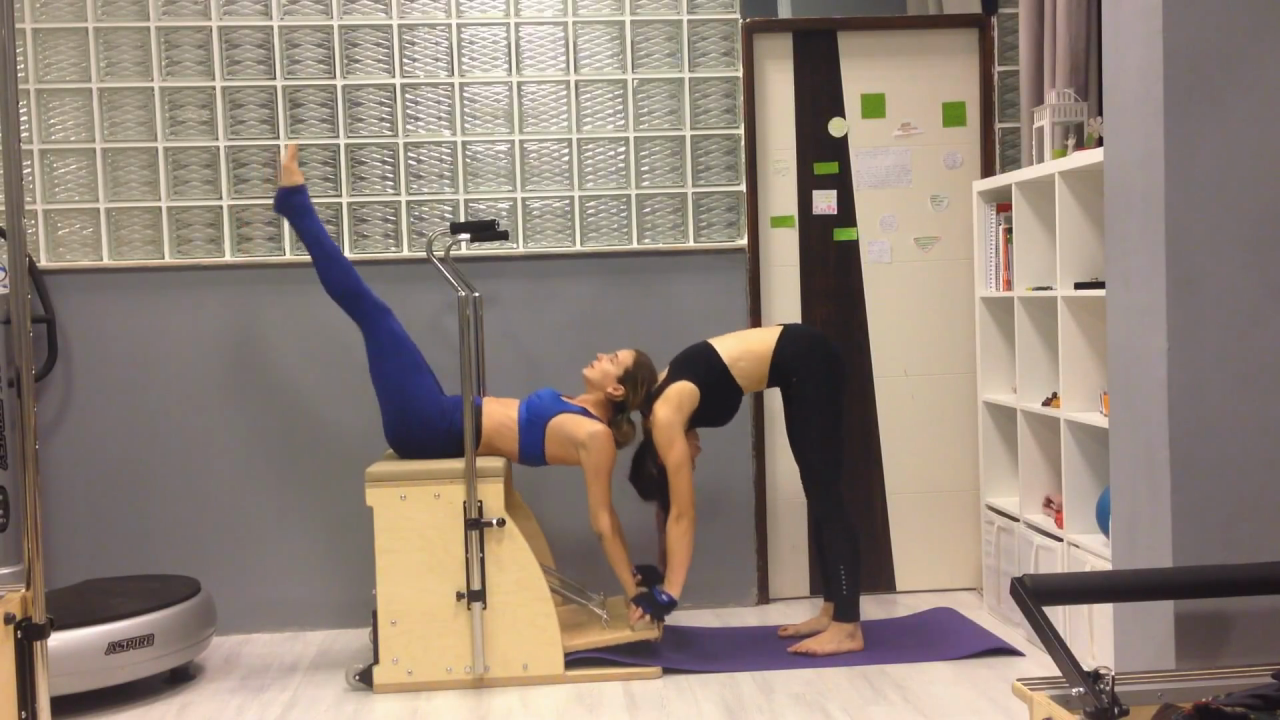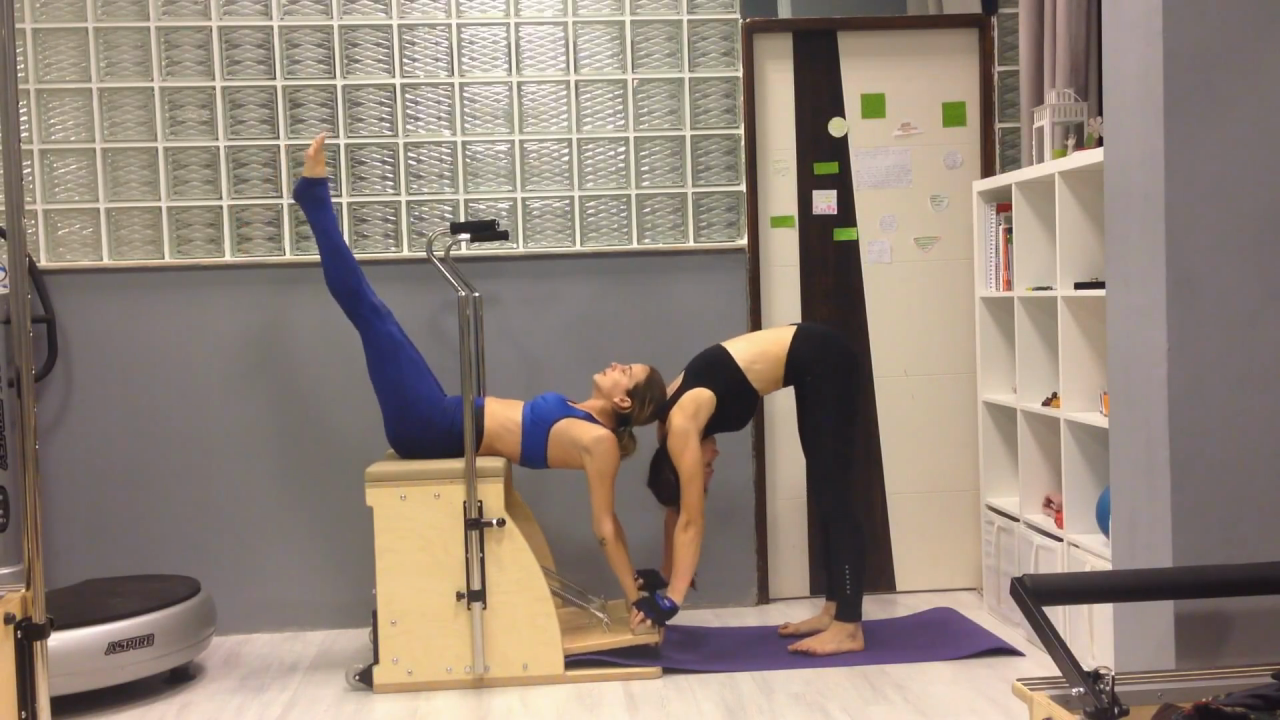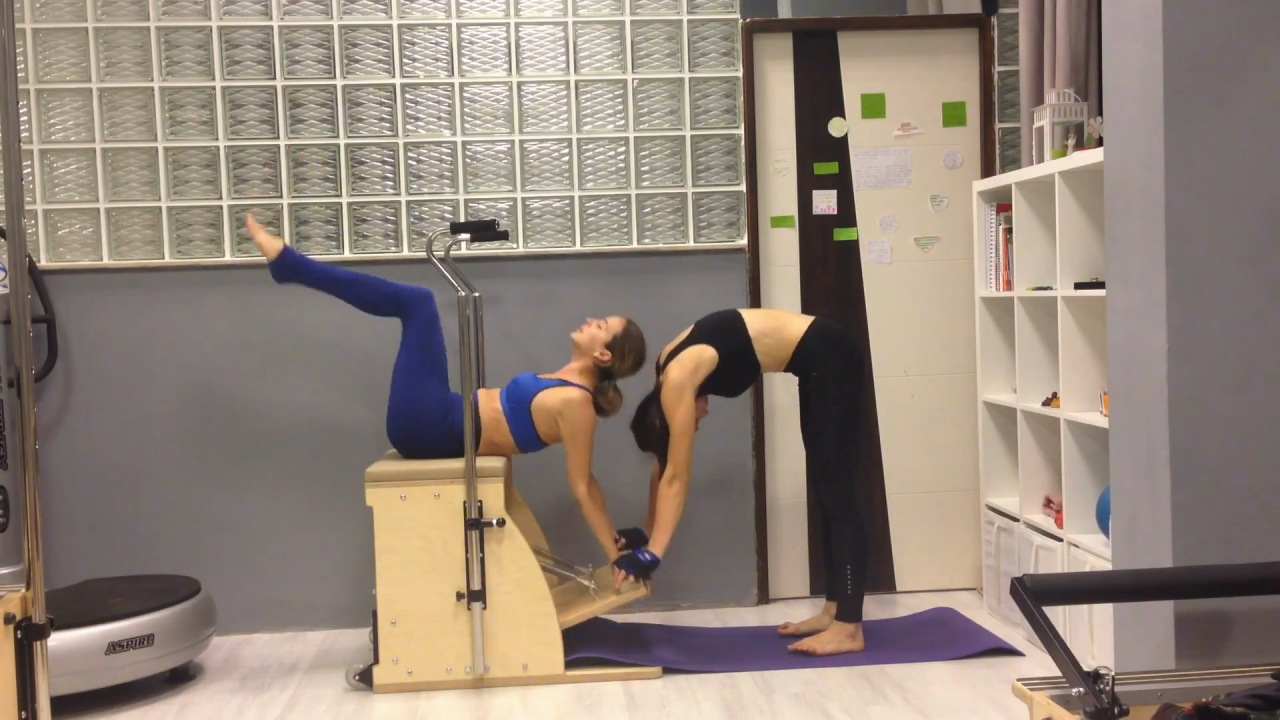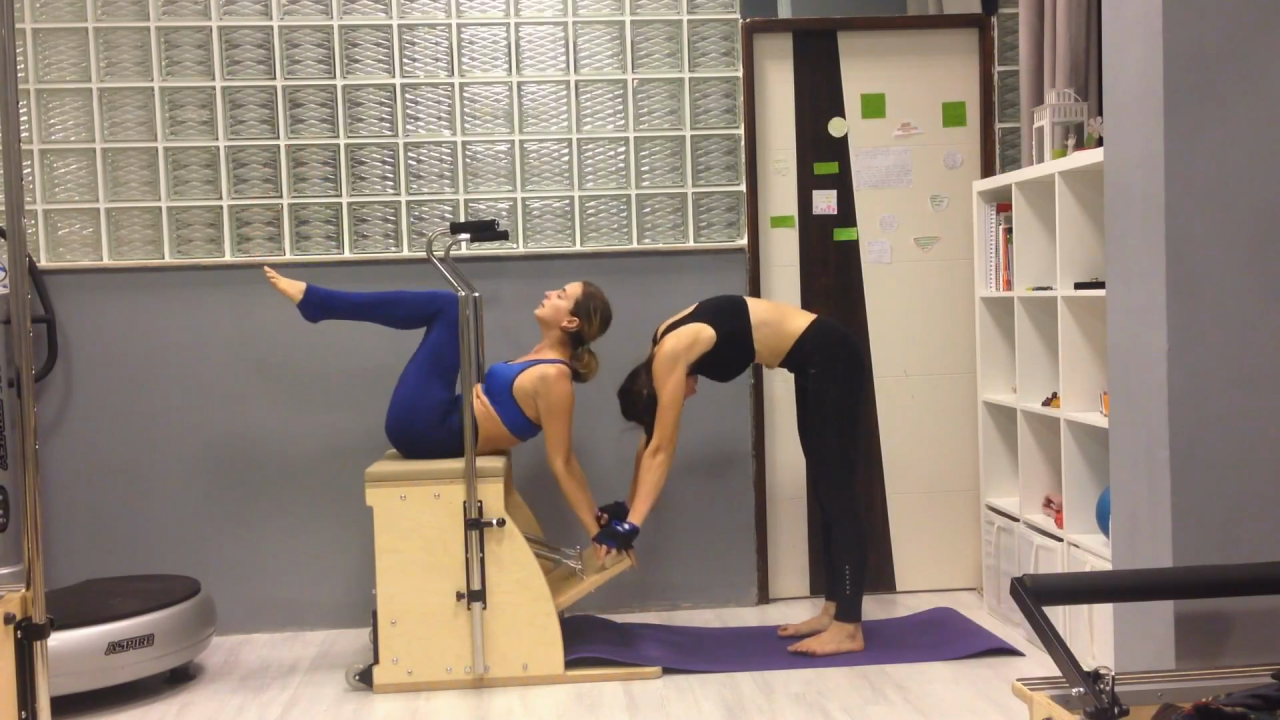
dt=0.5s
person 1, frame 1
left shoulder: (594, 435)
right shoulder: (580, 415)
left elbow: (603, 522)
left wrist: (634, 592)
left hip: (431, 431)
right hip: (440, 422)
left knee: (374, 313)
right knee: (373, 313)
left ankle: (296, 201)
person 1, frame 2
left shoulder: (598, 441)
right shoulder: (583, 418)
left elbow: (605, 528)
left wrist: (636, 598)
left hip: (432, 431)
right hip: (443, 422)
left knee: (370, 313)
right knee: (372, 313)
person 1, frame 3
left shoulder: (575, 403)
right shoulder: (567, 386)
left elbow: (584, 488)
left wrist: (617, 556)
left hip: (426, 429)
right hip: (439, 425)
left knee: (416, 303)
right knee: (417, 303)
left ankle: (286, 260)
right ankle: (287, 261)
person 1, frame 4
left shoulder: (553, 377)
right shoulder: (544, 357)
left elbow: (562, 462)
left wrist: (598, 532)
left hip: (424, 429)
right hip: (436, 427)
left knee: (446, 306)
right knee: (447, 306)
left ankle: (314, 298)
right ankle: (315, 299)
person 2, frame 1
left shoulder: (665, 419)
right shoulder: (659, 414)
left elbow: (681, 515)
right elbow: (671, 507)
left wrist: (668, 593)
right wrist: (662, 575)
left hip: (808, 362)
right hip: (799, 362)
left knee: (824, 495)
right knee: (818, 493)
left ankle: (848, 629)
right ankle: (833, 612)
person 2, frame 2
left shoulder: (682, 427)
right shoulder: (672, 420)
left elbow: (691, 522)
right elbow: (676, 512)
left wrist: (670, 599)
right wrist: (665, 579)
left hip: (824, 361)
right hip: (813, 361)
left knee: (832, 495)
right knee: (824, 492)
left ankle: (849, 628)
right ankle: (835, 611)
person 2, frame 3
left shoulder: (677, 379)
right shoulder: (670, 371)
left elbow: (676, 477)
right elbow: (664, 466)
left wrist: (649, 553)
right wrist: (645, 535)
left hip: (831, 358)
right hip: (819, 361)
left knee: (835, 492)
right knee: (825, 491)
left ankle: (849, 628)
right ankle: (834, 611)
person 2, frame 4
left shoulder: (671, 354)
right shoulder: (666, 346)
left elbow: (661, 449)
right elbow: (650, 441)
left wrist: (630, 523)
right wrist: (627, 508)
left hip: (829, 357)
right hip: (816, 360)
left knee: (834, 492)
right knee: (825, 492)
left ankle: (848, 628)
right ankle: (834, 611)
